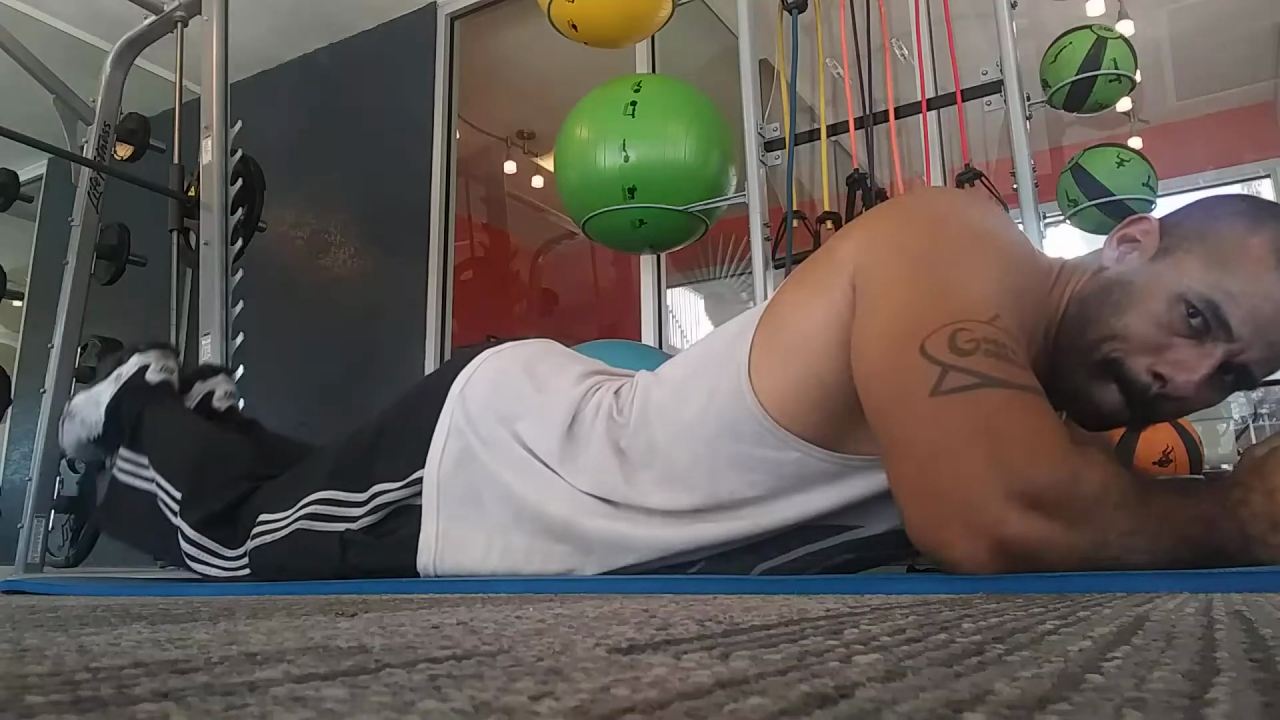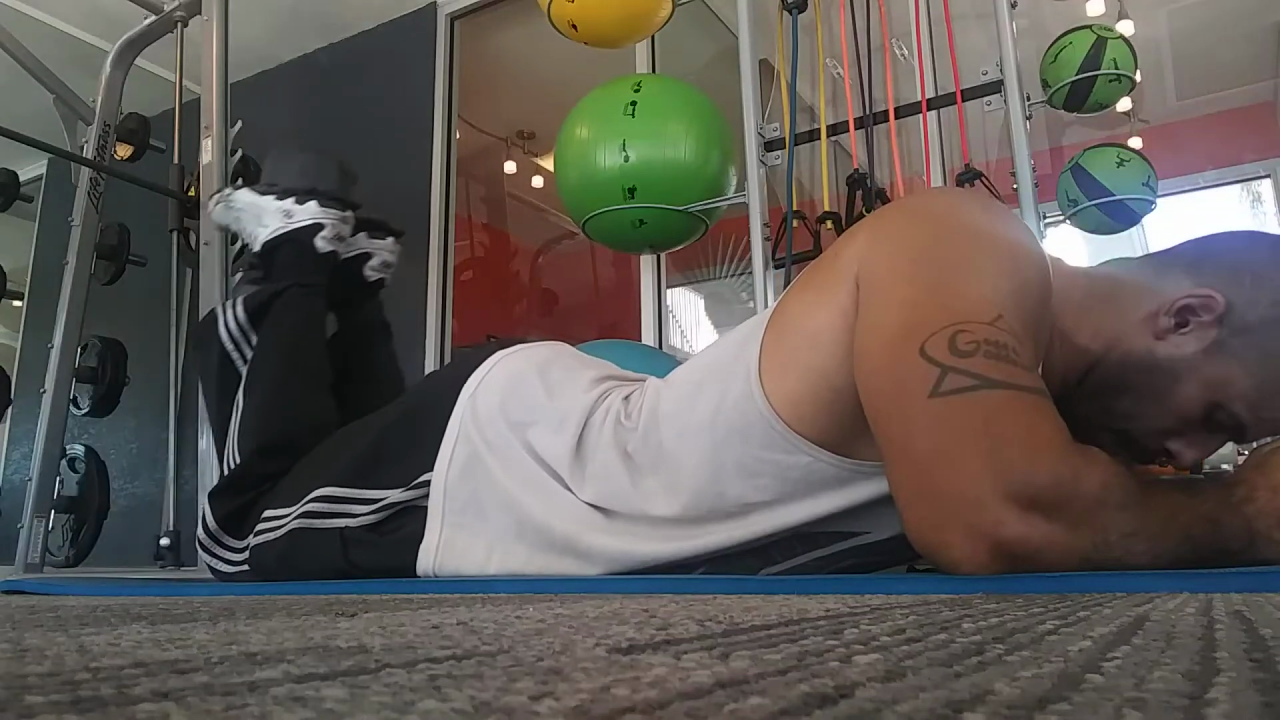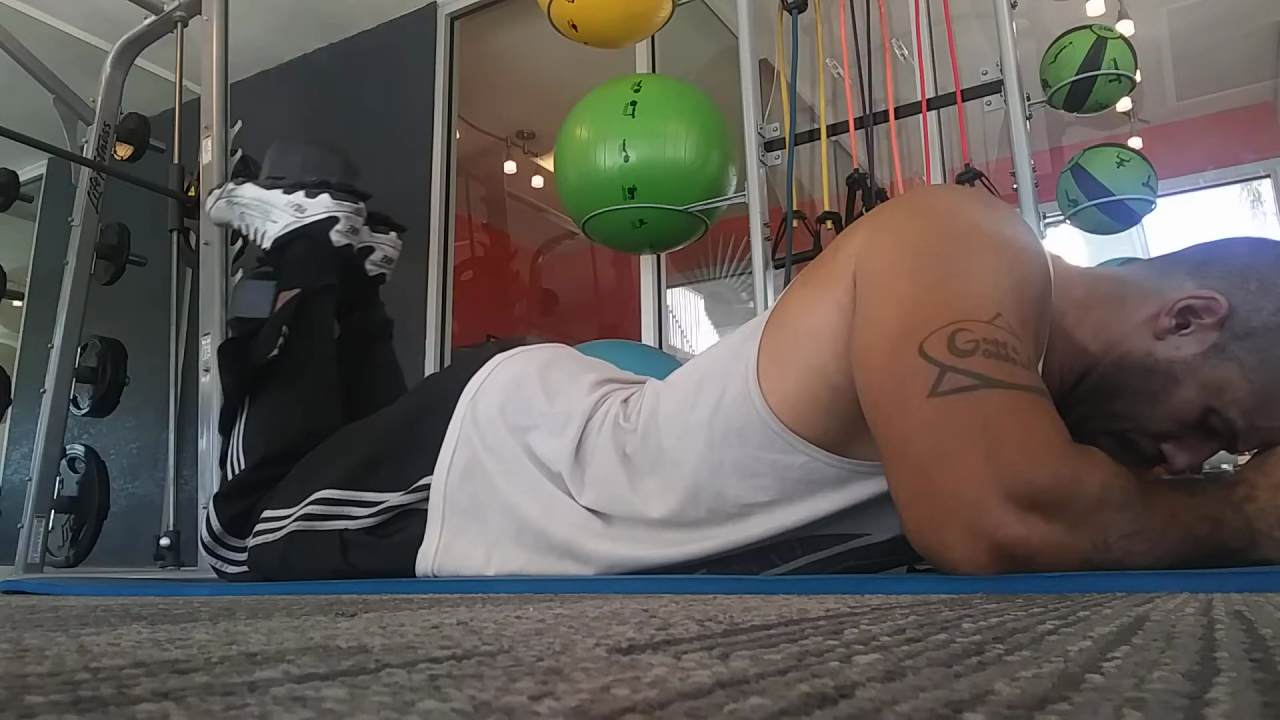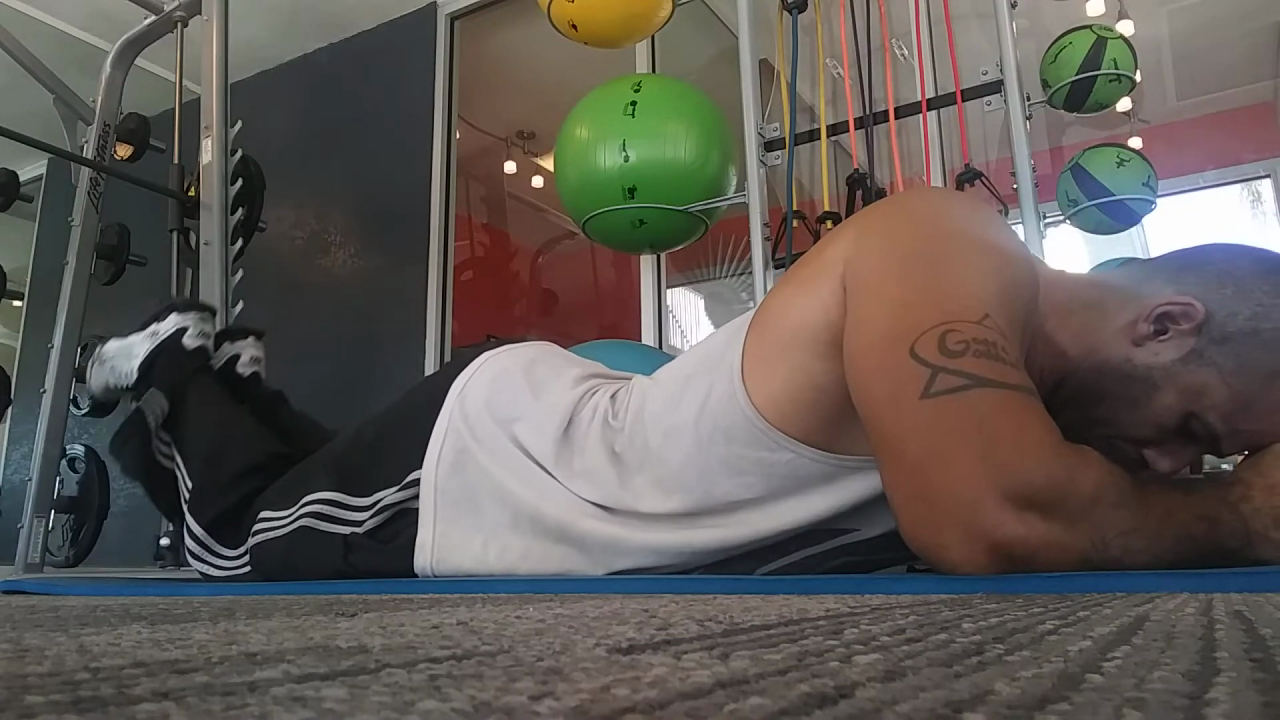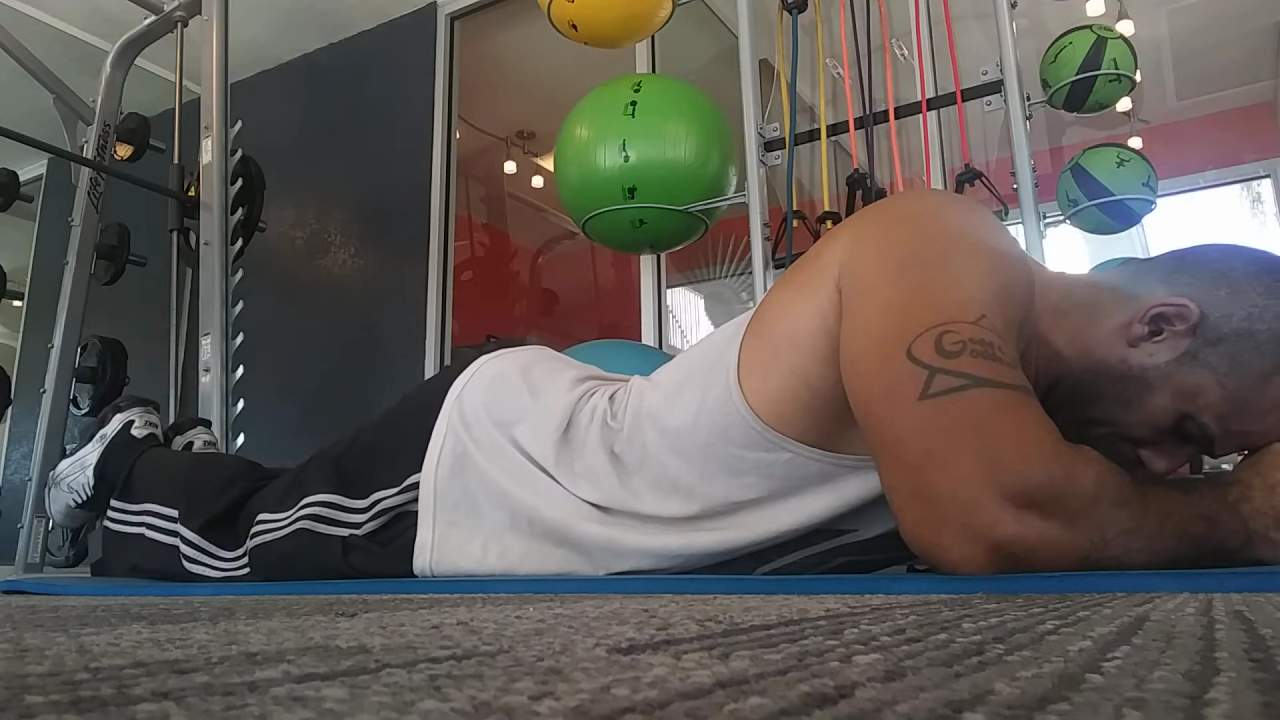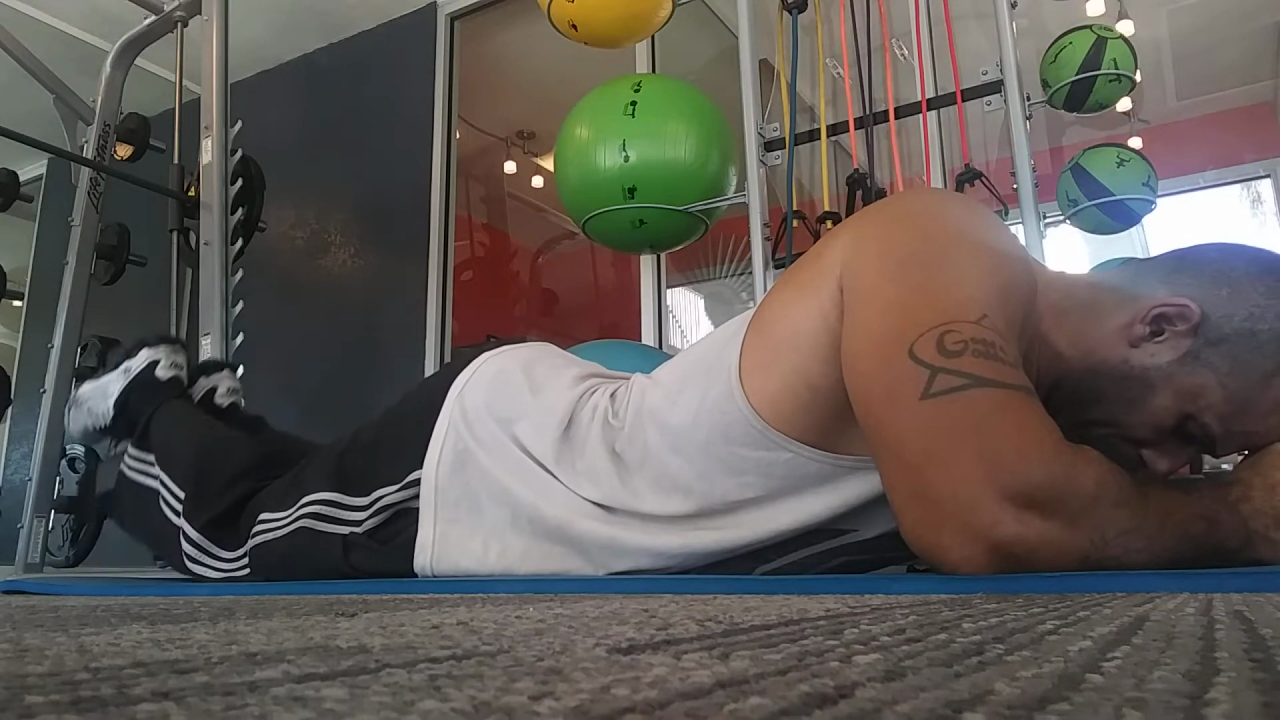
dt=0.7s
person 1, frame 1
left shoulder: (1026, 391)
right shoulder: (959, 247)
right elbow: (994, 520)
left hip: (549, 429)
right hip: (466, 457)
right knee: (231, 535)
left ankle: (201, 410)
right ankle: (147, 403)
person 1, frame 2
left shoulder: (1033, 377)
right shoulder: (962, 251)
right elbow: (998, 520)
left hip: (560, 429)
right hip: (479, 453)
right knee: (244, 540)
left ankle: (338, 276)
right ankle: (304, 253)
person 1, frame 3
left shoulder: (1035, 379)
right shoulder: (961, 249)
right elbow: (995, 522)
left hip: (561, 432)
right hip: (474, 465)
right knee: (247, 538)
left ankle: (339, 278)
right ankle: (315, 258)
person 1, frame 4
left shoulder: (1015, 372)
right shoulder: (948, 250)
right elbow: (994, 520)
left hip: (548, 431)
right hip: (460, 463)
right knee: (238, 540)
left ankle: (215, 379)
right ankle: (184, 377)
person 1, frame 5
left shoulder: (1015, 376)
right shoulder: (944, 250)
right elbow: (992, 519)
left hip: (549, 436)
right hip: (465, 465)
right knee: (230, 555)
left ankle: (161, 458)
right ankle: (136, 462)
person 1, frame 6
left shoulder: (1009, 366)
right shoulder: (943, 250)
right elbow: (993, 520)
left hip: (545, 428)
right hip: (464, 461)
right knee: (231, 538)
left ankle: (198, 406)
right ankle: (160, 404)
